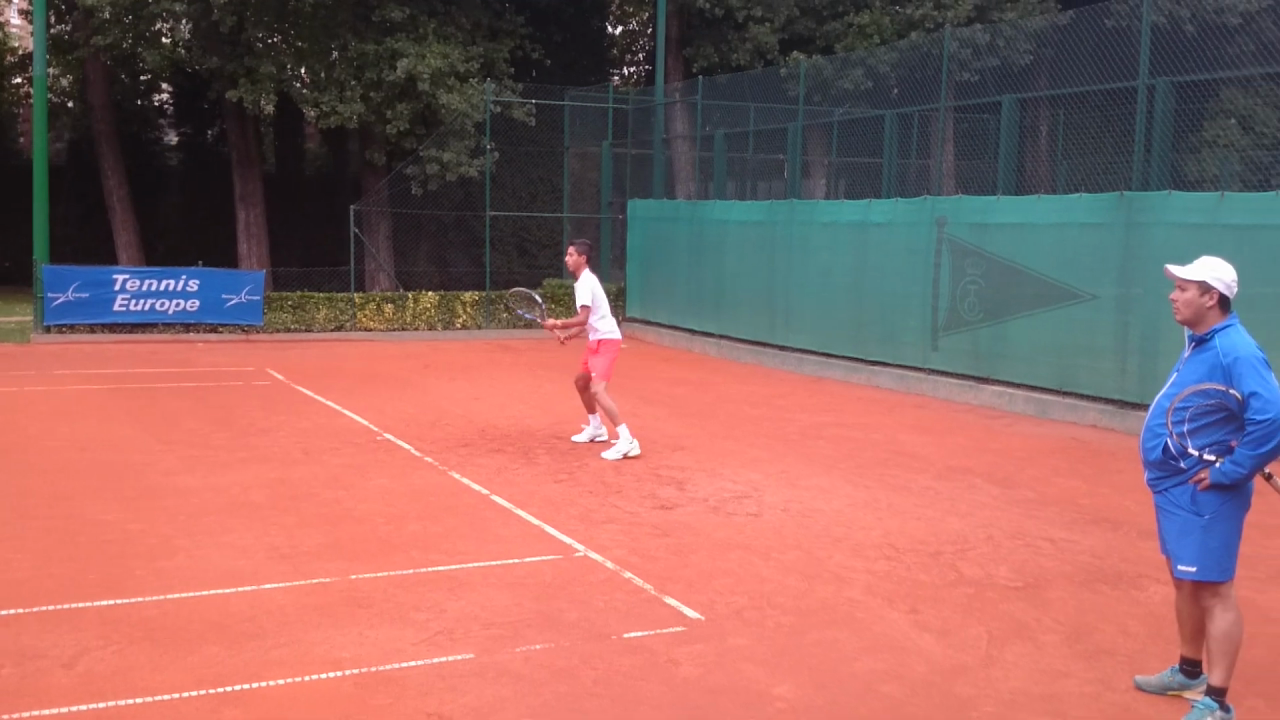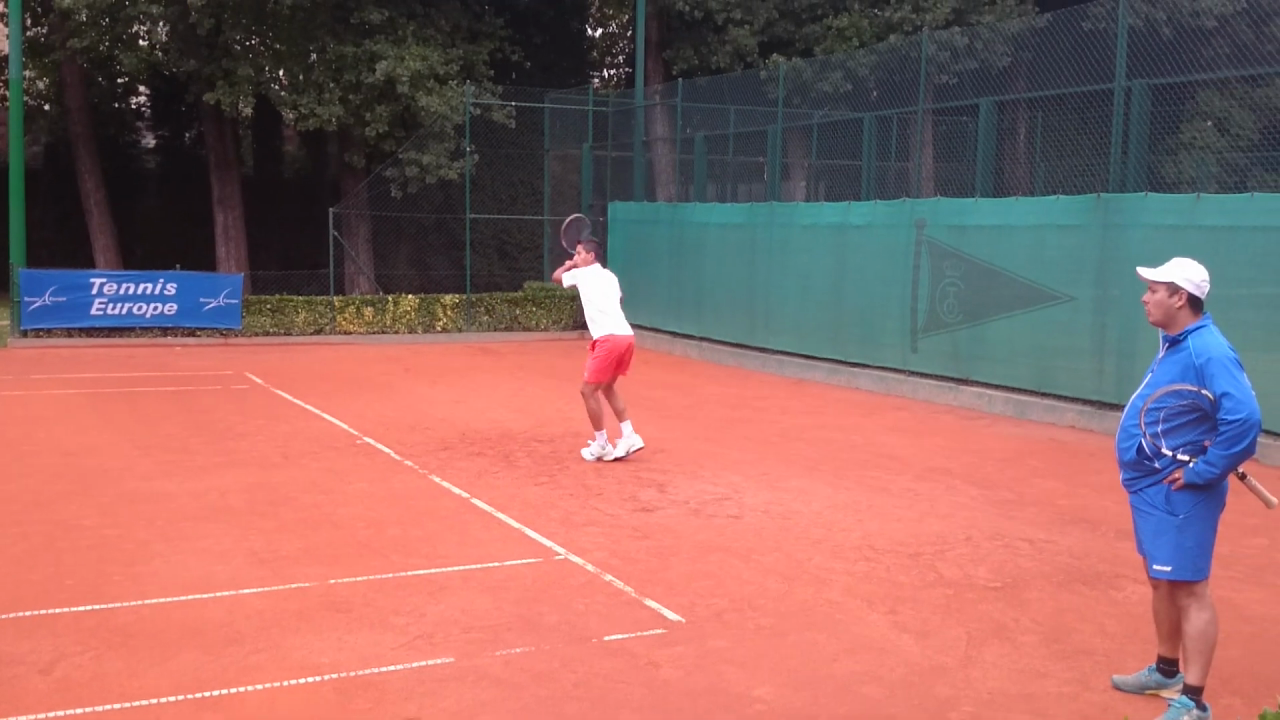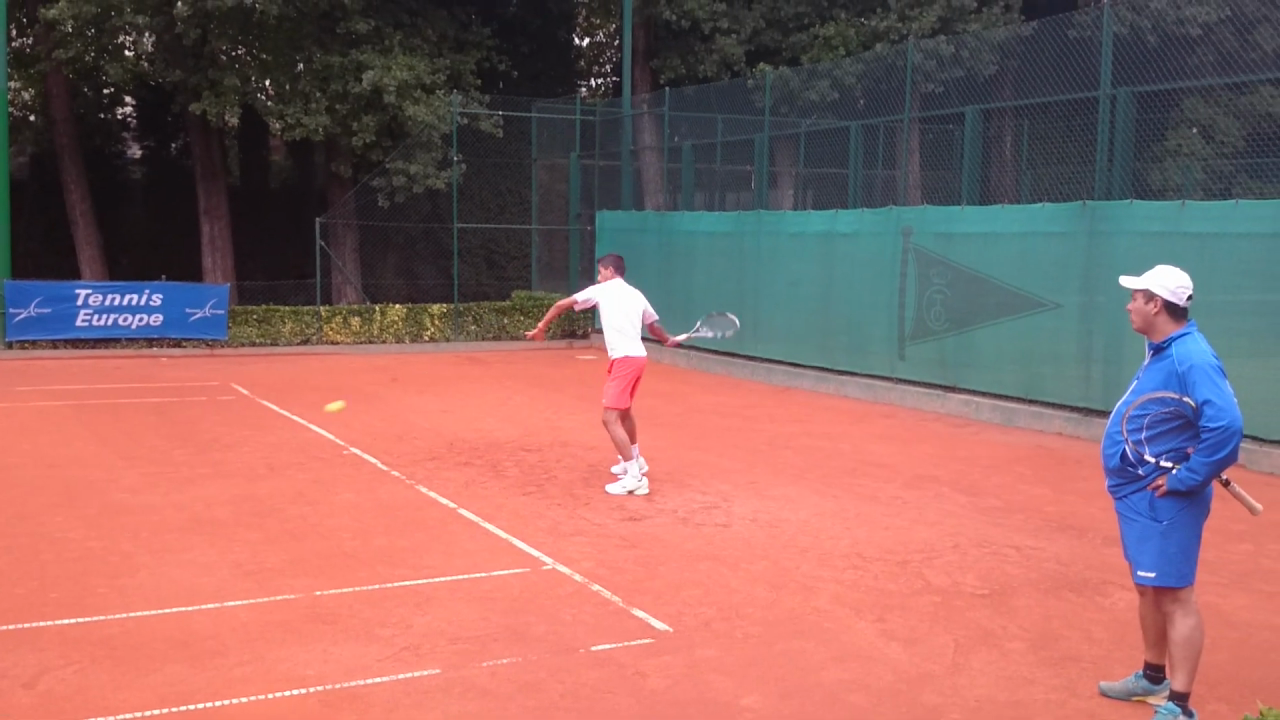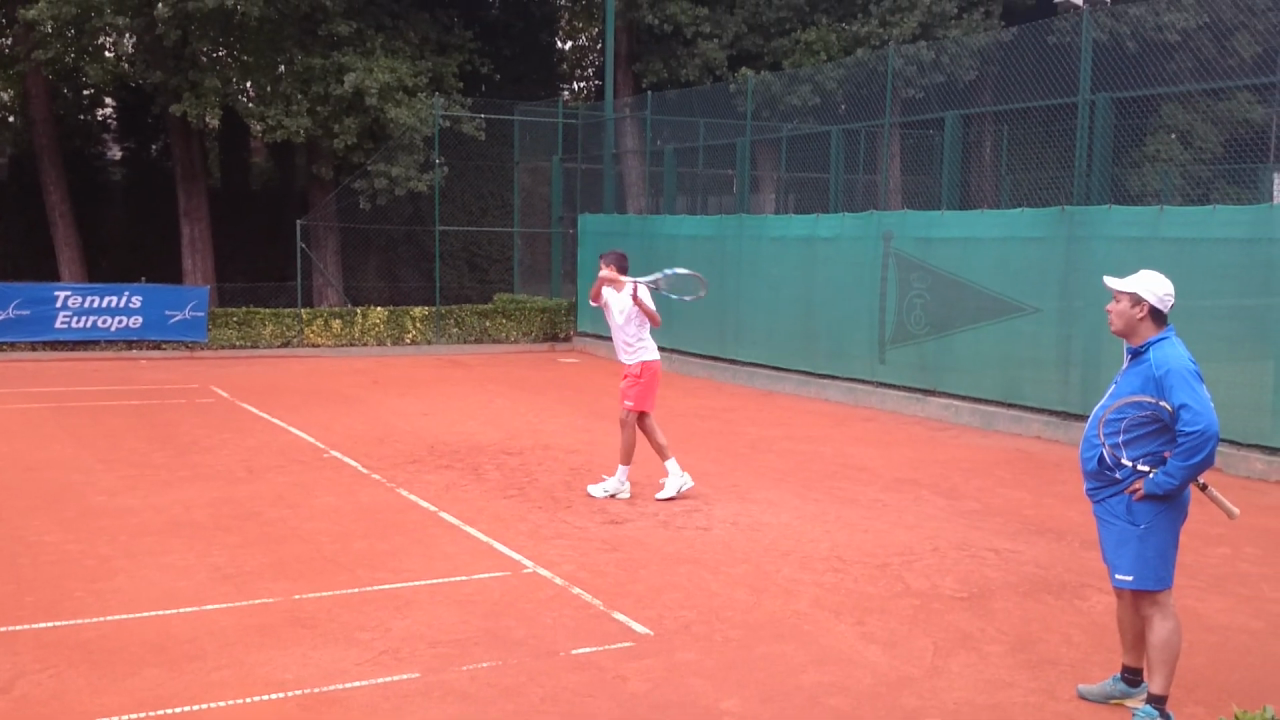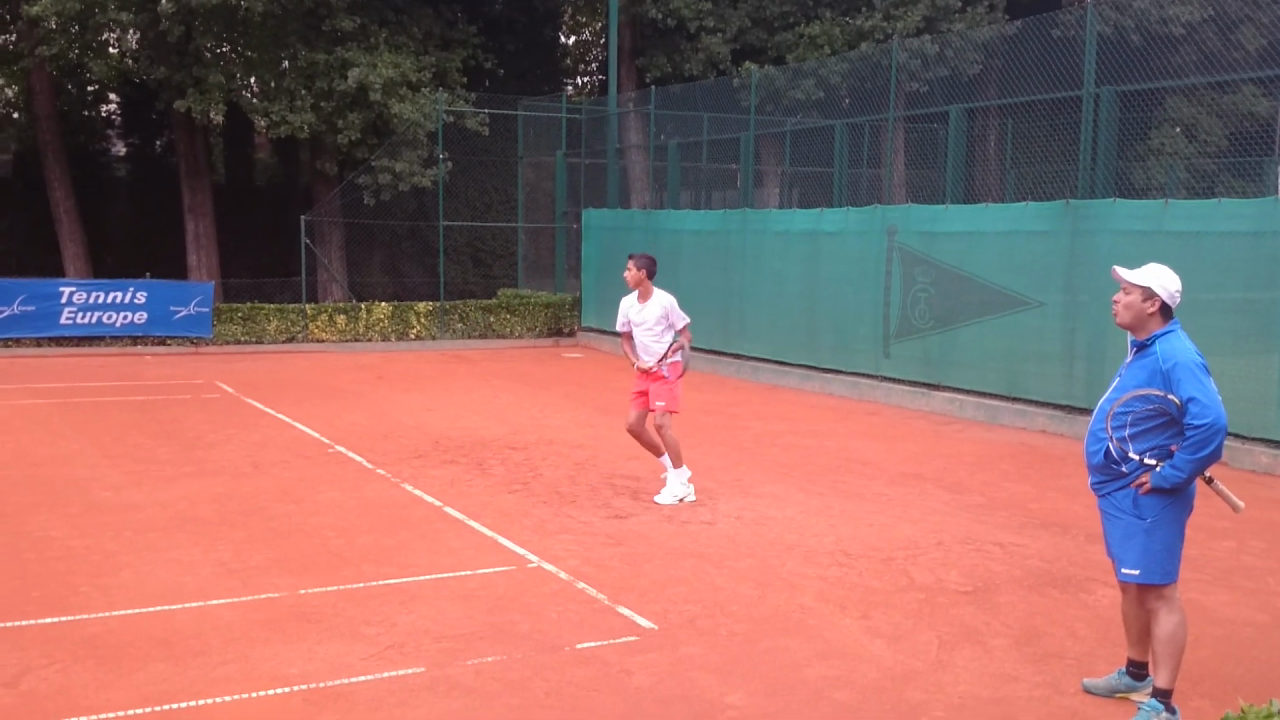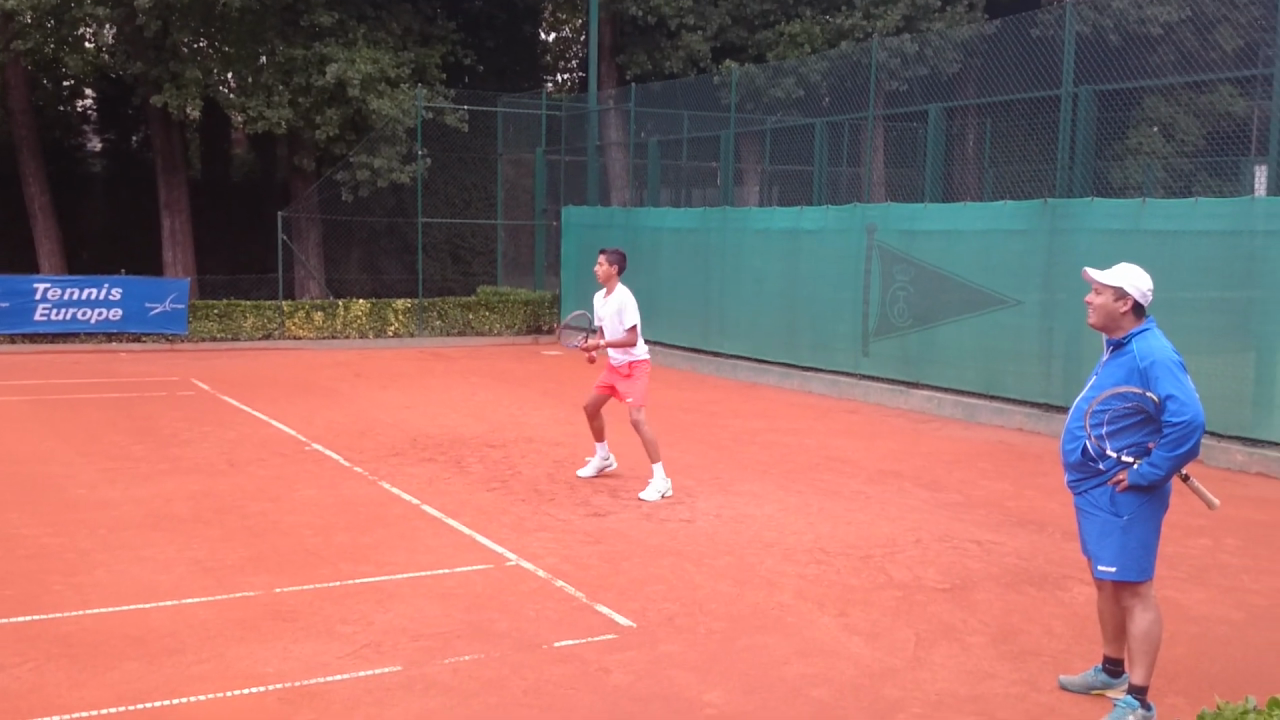
dt=0.4s
person 1, frame 1
left shoulder: (1235, 350)
right shoulder: (1198, 344)
left wrist: (1228, 472)
left hip: (1203, 495)
right hip: (1175, 487)
left knee: (1213, 591)
right knee: (1185, 584)
right ankle: (1189, 672)
person 1, frame 2
left shoulder: (1208, 351)
right shoulder: (1173, 345)
left elbow: (1244, 418)
left wrist: (1201, 472)
left hip: (1178, 495)
right hip: (1151, 487)
left knee: (1188, 590)
right knee: (1162, 583)
right ankle: (1166, 671)
person 1, frame 3
left shoulder: (1191, 358)
right shoulder: (1160, 353)
left elbow: (1225, 426)
left wrist: (1185, 479)
left hip: (1162, 502)
right hip: (1137, 494)
left knee: (1174, 596)
right knee: (1148, 590)
right ankle: (1153, 677)
person 1, frame 4
left shoulder: (1168, 362)
right shoulder: (1139, 357)
left elbow: (1202, 430)
left wrist: (1162, 483)
left hip: (1141, 505)
right hip: (1115, 497)
left knee: (1152, 600)
right knee: (1127, 594)
right ankle: (1131, 681)
person 1, frame 5
left shoulder: (1175, 356)
right shoulder: (1142, 350)
left elbow: (1209, 423)
left wrist: (1169, 477)
left hip: (1145, 498)
right hip: (1120, 491)
left knee: (1158, 594)
right knee: (1131, 587)
right ankle: (1136, 674)
person 1, frame 6
left shoulder: (1151, 353)
right shoulder: (1116, 349)
left elbow: (1188, 420)
left wrist: (1146, 474)
left hip: (1121, 496)
right hip: (1095, 489)
left knee: (1133, 592)
right knee: (1106, 584)
right ankle: (1111, 672)
person 2, frame 1
left shoulder: (585, 282)
right shoulder: (584, 281)
left elbow: (583, 319)
left wrist: (555, 325)
right wrist: (569, 334)
left hip: (607, 341)
right hip: (598, 340)
left knee: (598, 391)
right knee: (581, 381)
left ankle: (627, 439)
right ankle: (595, 427)
person 2, frame 2
left shoulder: (581, 274)
right shoulder: (610, 276)
left elbow: (556, 276)
left wrist: (569, 265)
left hip: (608, 339)
right hip: (626, 336)
left knee: (588, 391)
right knee: (607, 387)
left ankle: (601, 445)
right ankle: (629, 437)
person 2, frame 3
left shoulder: (609, 288)
right shoulder: (637, 295)
left elbow: (564, 304)
right elbow: (654, 326)
left wrist: (541, 327)
right wrist: (667, 340)
left hip: (624, 360)
right hip: (637, 358)
left knee: (610, 419)
right knee: (622, 411)
left ankle: (635, 478)
right ankle: (635, 460)
person 2, frame 4
left shoulder: (639, 289)
right shoulder: (605, 293)
left elbow: (654, 321)
right elbow: (593, 297)
left wrist: (635, 296)
right wrist: (602, 280)
left hip: (645, 363)
right hip: (631, 365)
left knee: (626, 419)
right knee: (645, 422)
left ankle: (619, 482)
right ankle: (677, 476)
person 2, frame 5
left shoulder: (666, 300)
right shoulder: (626, 303)
left elbow: (685, 334)
right elbow: (626, 340)
left wrist: (669, 355)
right wrist: (635, 362)
left hip: (667, 370)
right hip: (644, 372)
left knee: (662, 425)
right knee: (633, 425)
left ankle: (682, 485)
right ankle: (677, 469)
person 2, frame 6
left shoulder: (625, 298)
right shoulder: (598, 298)
left elbow: (632, 340)
left wrist: (601, 344)
right wrist: (592, 348)
left hip: (634, 364)
right hip: (614, 364)
left knee: (638, 420)
right knee: (590, 407)
left ankle: (660, 479)
right ankle: (603, 458)
